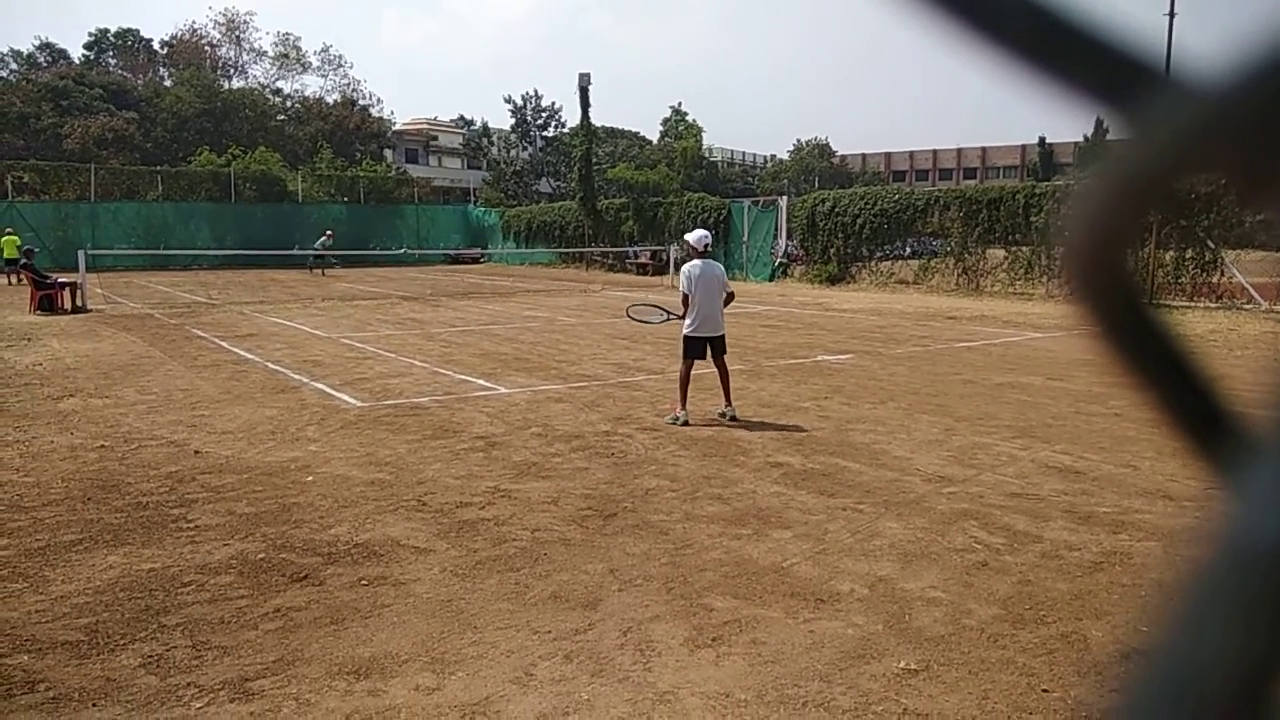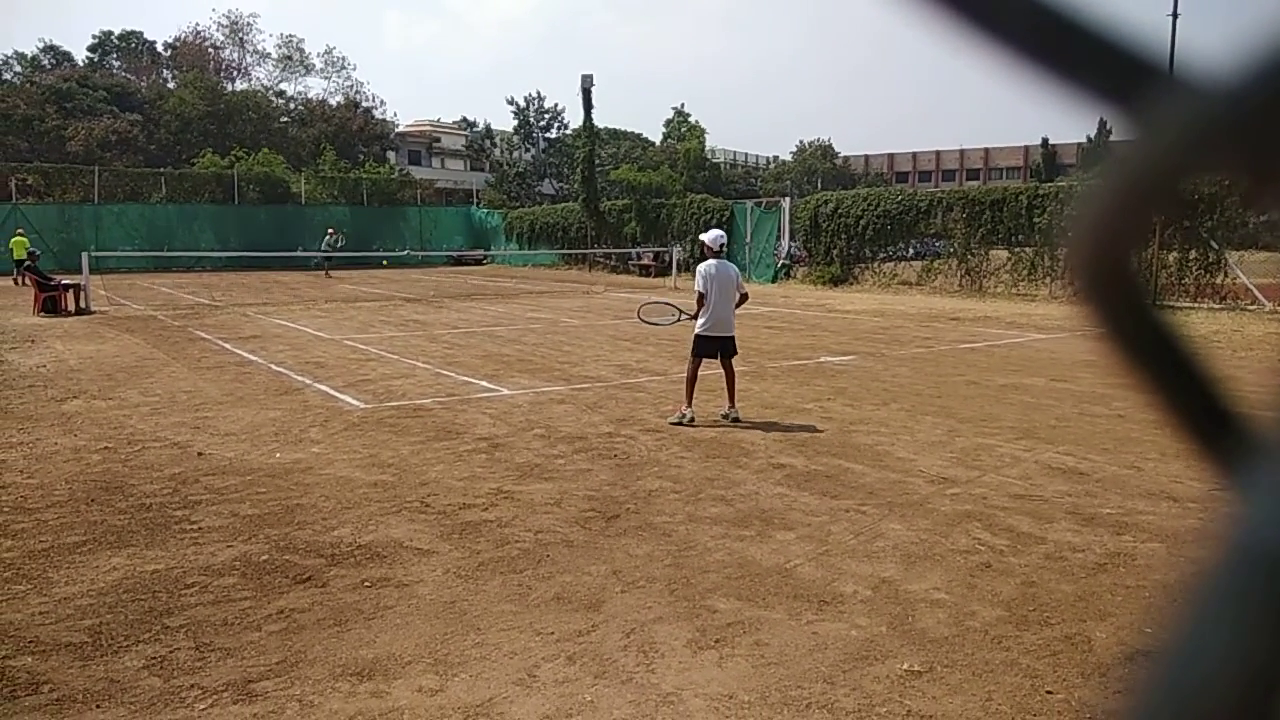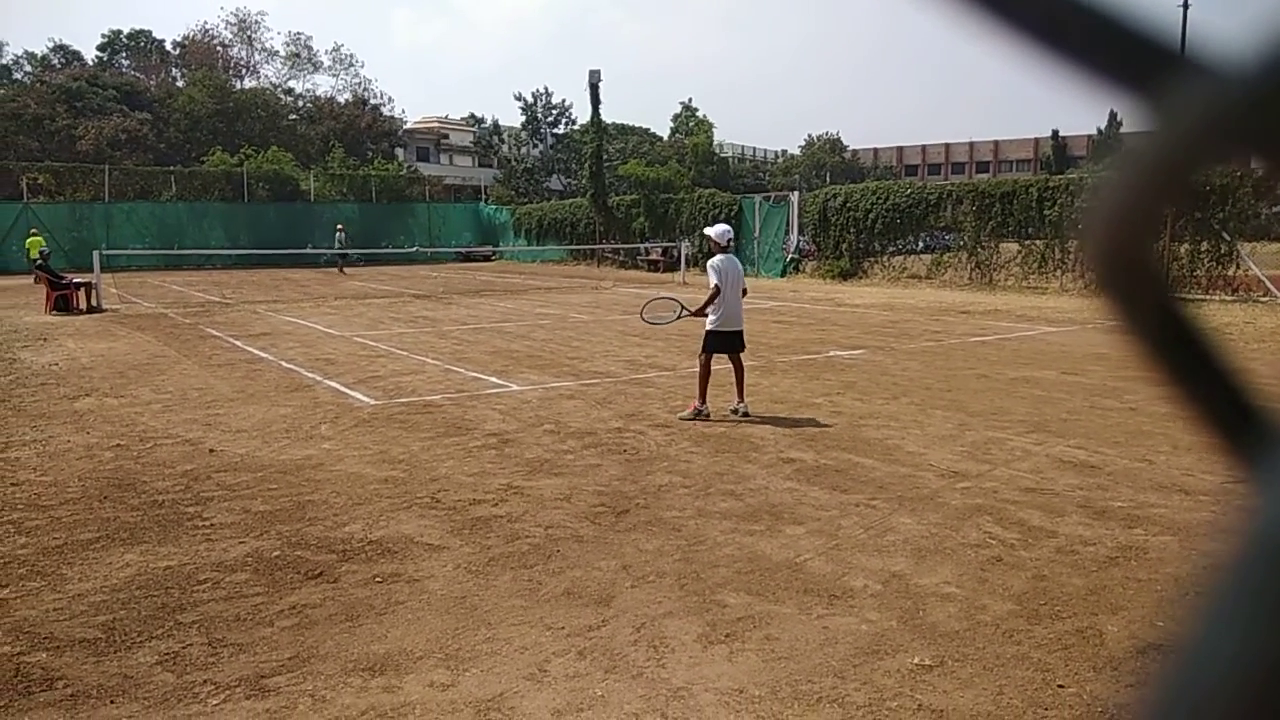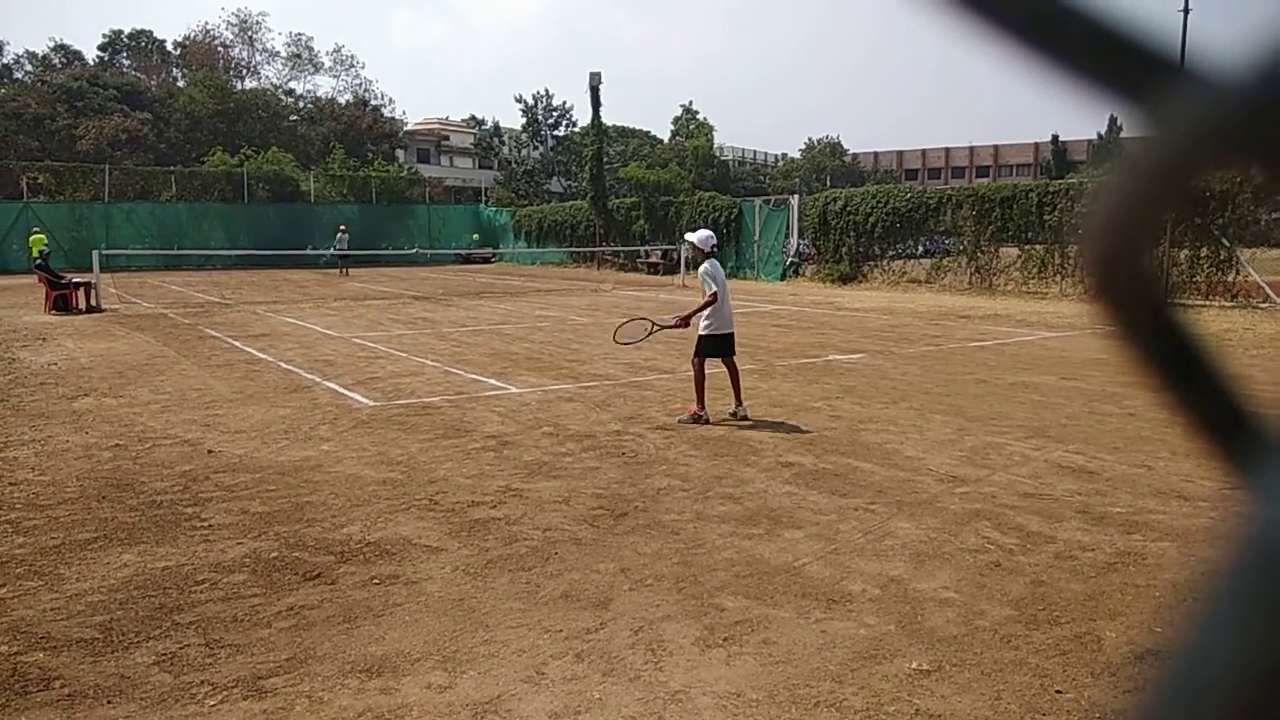
dt=0.3s
person 1, frame 1
left shoulder: (688, 268)
right shoulder: (719, 268)
left elbow: (685, 298)
right elbow: (730, 295)
left wrist: (686, 312)
left hip: (695, 325)
right hip: (716, 324)
left knee: (686, 365)
right knee: (720, 362)
left ankle: (682, 411)
right ankle: (728, 407)
person 1, frame 2
left shoulder: (703, 268)
right shoulder: (733, 268)
left elbow: (700, 296)
right elbow: (744, 296)
left wrist: (698, 312)
left hip: (707, 325)
right hip: (727, 325)
left knee: (694, 363)
right knee: (727, 363)
left ankle: (687, 409)
right ankle: (731, 409)
person 1, frame 3
left shoulder: (714, 263)
right shoulder: (736, 262)
left elbow: (716, 290)
right elbow: (743, 291)
left wrist: (702, 308)
left hip: (718, 320)
right hip: (736, 319)
left knee: (705, 359)
right knee: (735, 358)
left ankle: (701, 405)
right ankle: (741, 403)
person 1, frame 4
left shoulder: (704, 270)
right shoulder: (714, 265)
left elbow: (713, 298)
left wrist: (689, 315)
right wrist: (687, 316)
left hip: (712, 325)
right hip: (726, 323)
left knee: (698, 362)
right knee: (729, 362)
left ankle: (700, 410)
right ankle: (739, 407)
